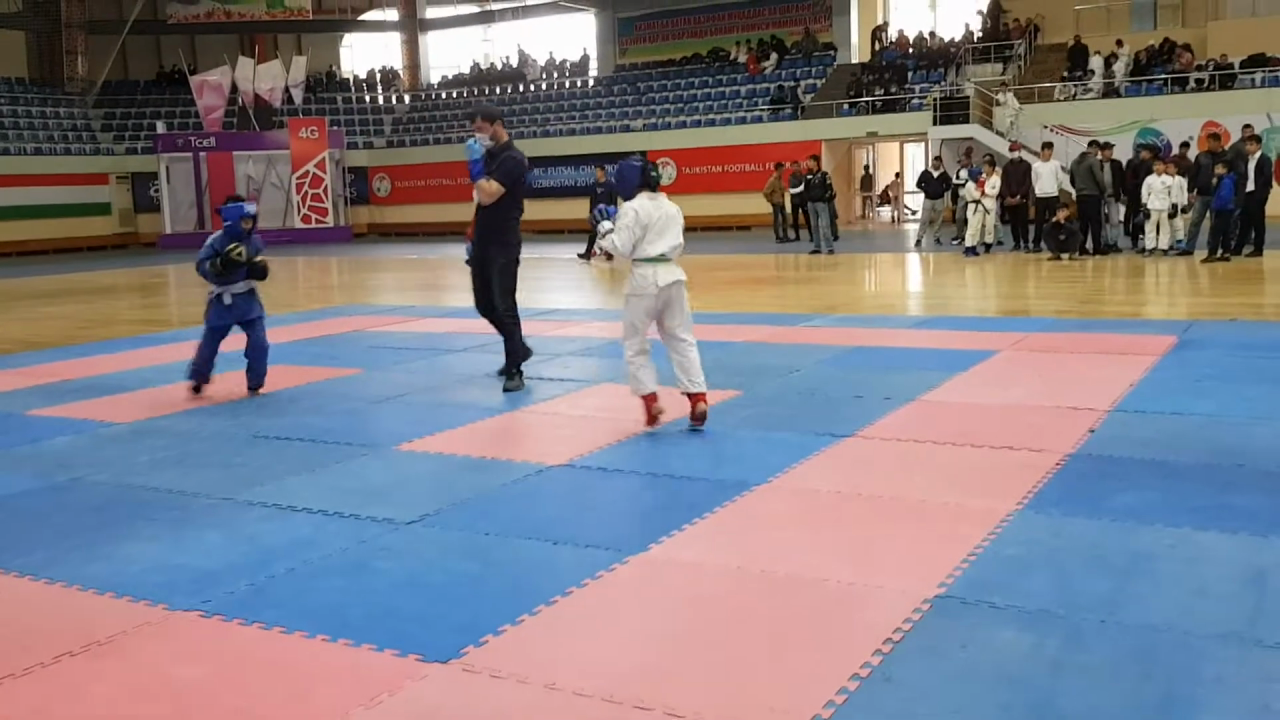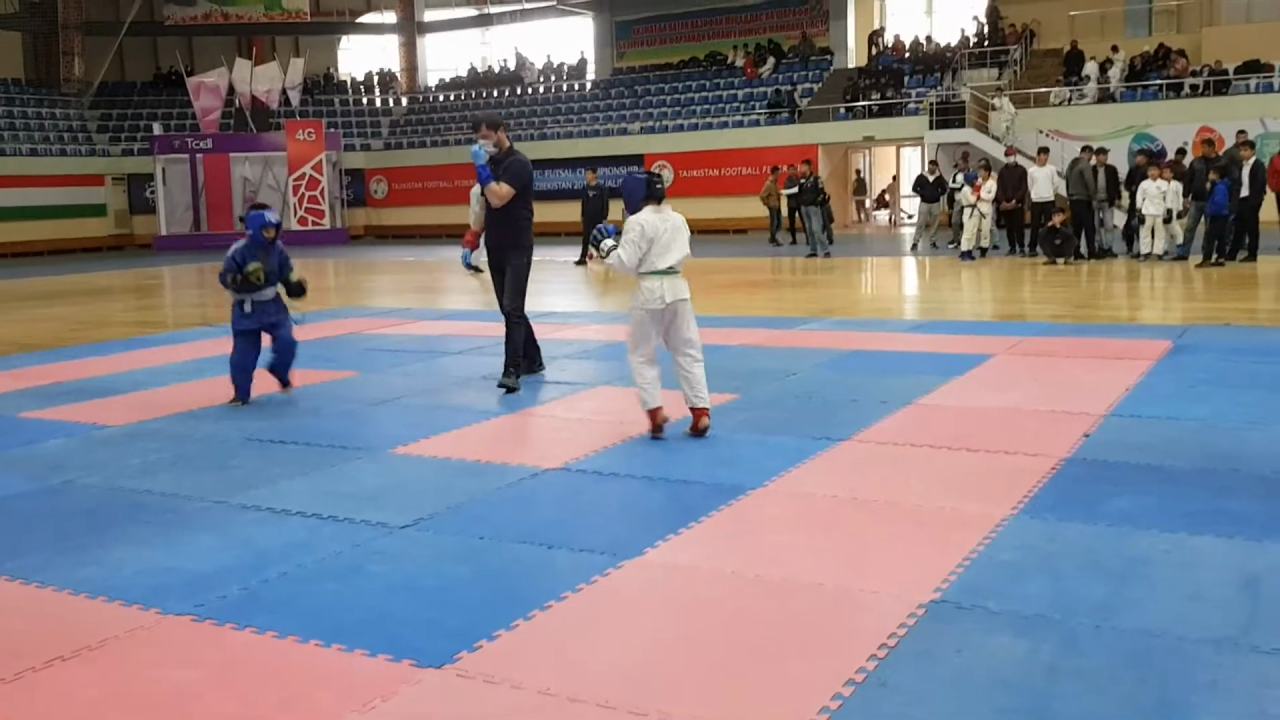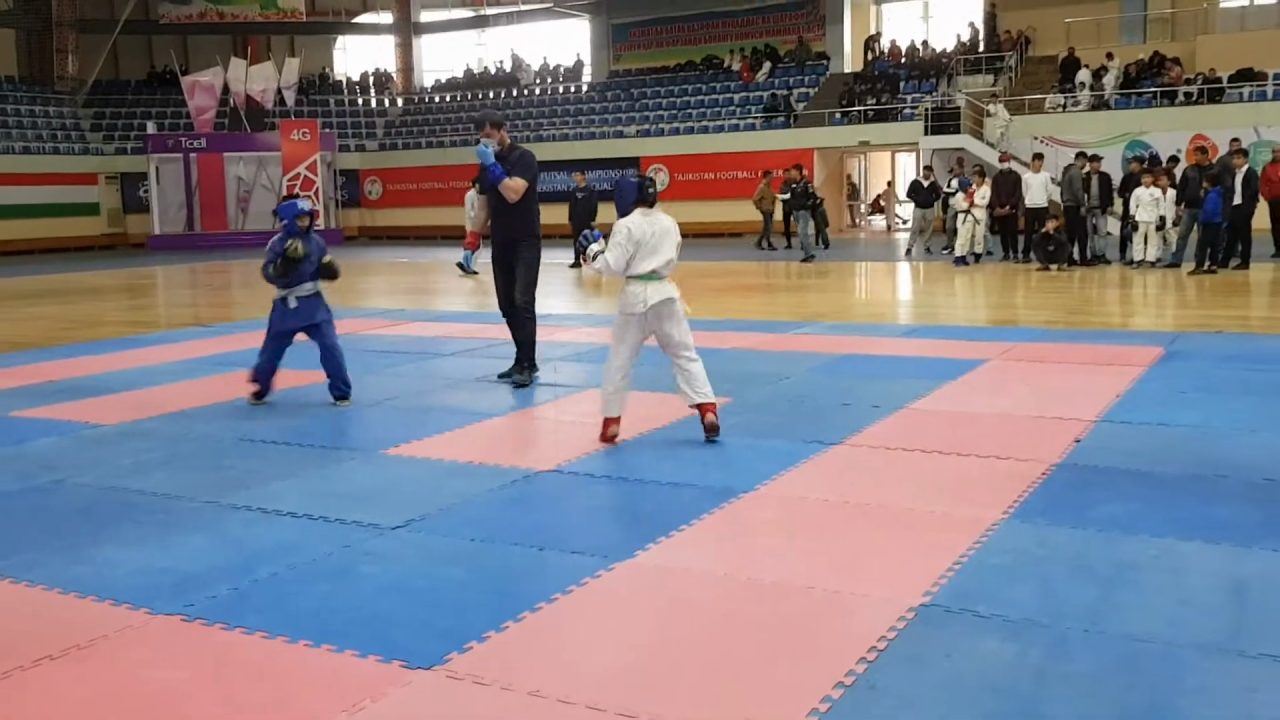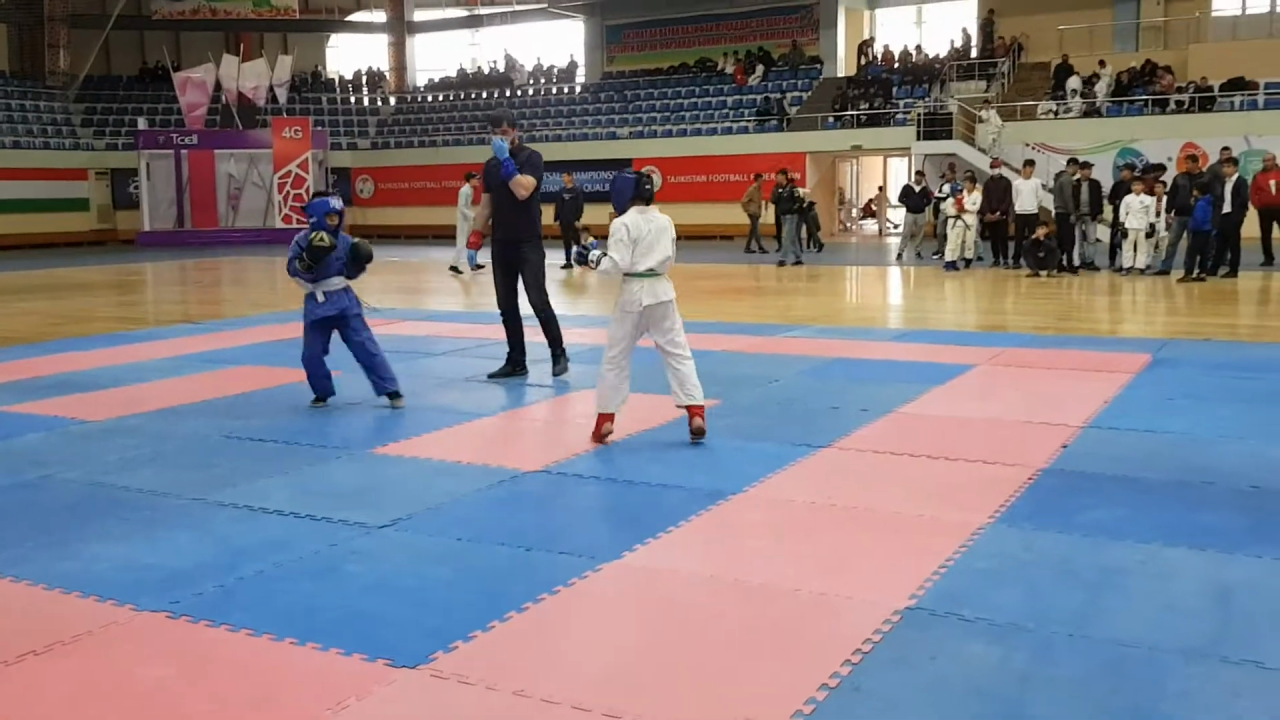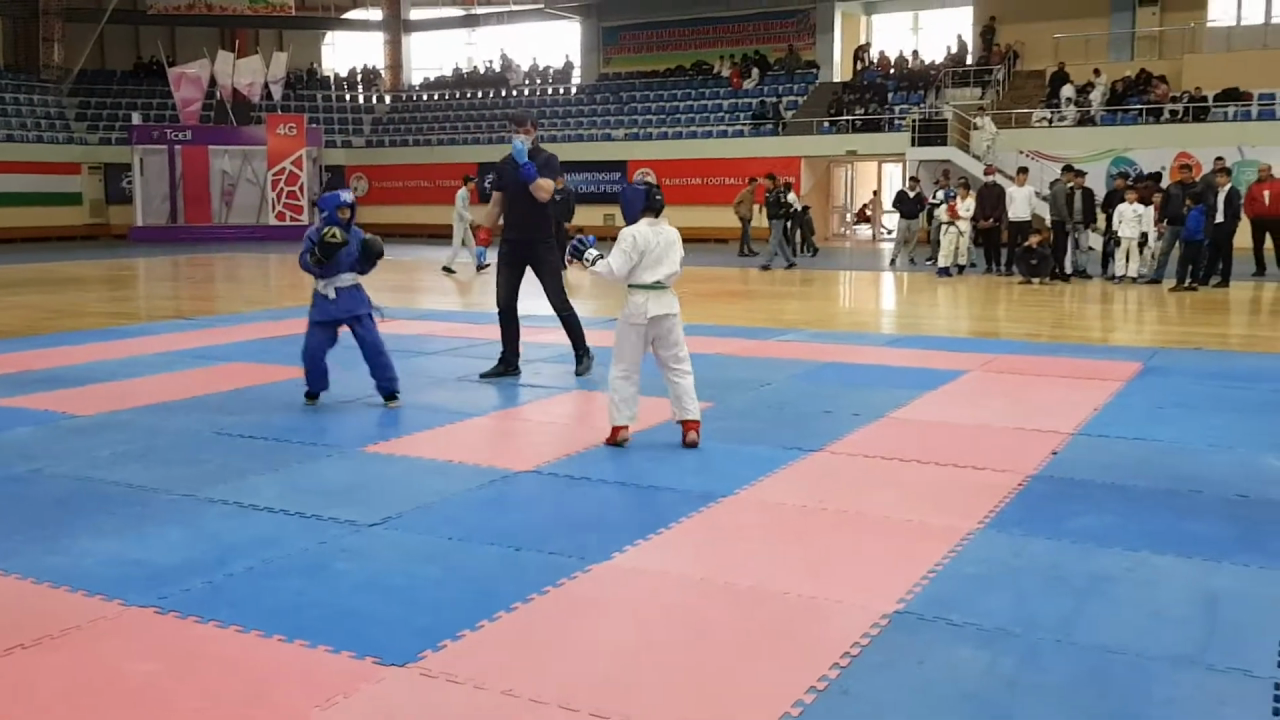
dt=0.2s
person 1, frame 1
left shoulder: (512, 159)
right shoulder: (488, 156)
left elbow: (486, 196)
left wrist: (474, 162)
left hip: (503, 244)
right hip: (483, 243)
left knee: (504, 308)
right knee: (484, 306)
left ankle: (514, 373)
right ankle: (518, 350)
person 1, frame 2
left shoulder: (518, 163)
right shoulder: (490, 164)
left elbow: (498, 199)
left wrist: (481, 168)
left hip: (517, 248)
right hip: (496, 247)
left knee: (513, 309)
right knee: (509, 309)
left ankle: (511, 372)
right ankle: (532, 360)
person 1, frame 3
left shoulder: (523, 158)
right shoulder: (487, 166)
left elbow: (513, 194)
right elbow: (484, 207)
left wrist: (492, 164)
left hip: (526, 242)
right hip: (500, 244)
left knee: (524, 303)
right knee: (507, 306)
left ankle: (527, 365)
right ankle: (524, 360)
person 1, frame 4
left shoulder: (531, 158)
right shoulder: (491, 165)
left elbow: (523, 191)
right elbow: (486, 206)
left wrist: (505, 160)
left hip: (528, 242)
right hip: (501, 243)
left knee: (538, 301)
right knee: (507, 306)
left ankle: (559, 355)
right ankle: (516, 362)
person 1, frame 5
left shoulder: (548, 160)
right shoulder: (505, 164)
left elbow: (543, 193)
right elbow: (496, 204)
left wrist: (524, 163)
left hip: (542, 243)
right hip: (511, 243)
left knee: (559, 302)
right knee: (505, 304)
left ankle: (583, 354)
right ankle: (509, 362)
person 2, frame 1
left shoulder: (632, 210)
right shoulder: (672, 208)
left elbow: (621, 247)
left wrist: (605, 228)
left hip: (644, 279)
right hip: (672, 276)
left knee: (636, 344)
right knee: (682, 340)
left ankle: (652, 402)
right ankle: (698, 400)
person 2, frame 2
left shoulder: (637, 222)
right shoulder: (679, 220)
left elbow: (626, 262)
left wrist: (606, 246)
left hip: (650, 292)
right hip: (678, 290)
left knee: (641, 356)
right knee: (689, 353)
left ankle: (656, 410)
right ankle: (701, 413)
person 2, frame 3
left shoulder: (625, 227)
right shoulder: (668, 223)
left elbow: (614, 266)
left wrist: (593, 251)
left hip: (635, 296)
right hip: (665, 294)
left knee: (619, 361)
right knee: (685, 355)
left ankle: (611, 421)
right ankle: (708, 411)
person 2, frame 4
left shoulder: (623, 224)
right shoulder: (665, 222)
left elbow: (617, 263)
left wrist: (593, 257)
left hip: (634, 294)
right hip: (661, 291)
left knee: (616, 357)
right knee: (677, 353)
left ankle: (605, 419)
right ankle: (696, 414)
person 2, frame 5
left shoulder: (631, 234)
right shoulder: (673, 234)
left elbow: (614, 270)
left wrist: (589, 255)
left hip: (638, 306)
right hip: (666, 304)
left knee: (624, 369)
right knee: (678, 367)
left ankle: (621, 427)
right ankle: (690, 427)
person 3, frame 1
left shoulder: (254, 241)
right shoulder: (216, 242)
right elbow: (203, 268)
left wrist: (260, 269)
right wrist: (222, 264)
left hip: (248, 299)
right hip: (222, 301)
left knee: (258, 343)
right knee: (209, 344)
left ankle: (254, 383)
right ankle: (198, 379)
person 3, frame 2
left shoulder: (278, 249)
right shoulder: (239, 251)
left elbow: (286, 271)
right elbow: (225, 277)
left wrist: (294, 283)
right wrist: (242, 281)
left hip: (272, 305)
right hip: (247, 308)
left knee: (286, 342)
right knee: (244, 354)
left ankle: (280, 372)
right ankle: (241, 394)
person 3, frame 3
left shoulder: (316, 241)
right shoulder: (278, 244)
left elbow: (322, 271)
right elbow: (269, 274)
left wrist: (328, 270)
right wrist: (286, 264)
left hip: (313, 302)
right hip: (287, 305)
left knee: (330, 347)
right knee: (273, 349)
left ankle: (341, 392)
right ankle: (262, 387)
person 3, frame 4
left shoulder: (344, 240)
right shoulder: (303, 241)
left elbow: (349, 273)
right elbow: (294, 270)
left wrist: (359, 261)
right wrist: (310, 257)
left hip: (343, 298)
right hip: (317, 302)
left knee: (364, 344)
right knee: (312, 353)
left ankle: (390, 390)
right ankle: (322, 393)
person 3, frame 5
left shoulder: (355, 233)
right shoulder: (314, 234)
left elbow: (363, 268)
right elbow: (307, 264)
left wrist: (372, 256)
right wrist: (320, 252)
left hip: (354, 295)
right hip: (326, 298)
left knee: (372, 343)
right knee: (314, 347)
left ankle: (389, 390)
right ankle: (315, 388)
